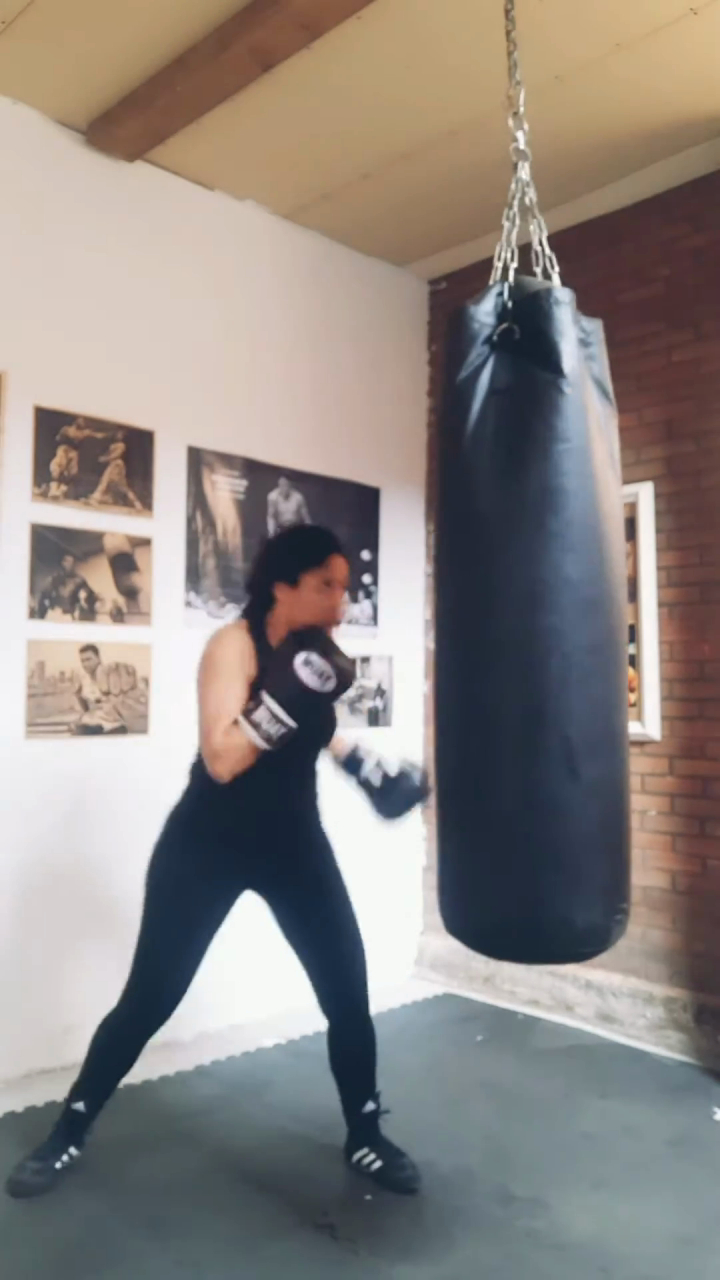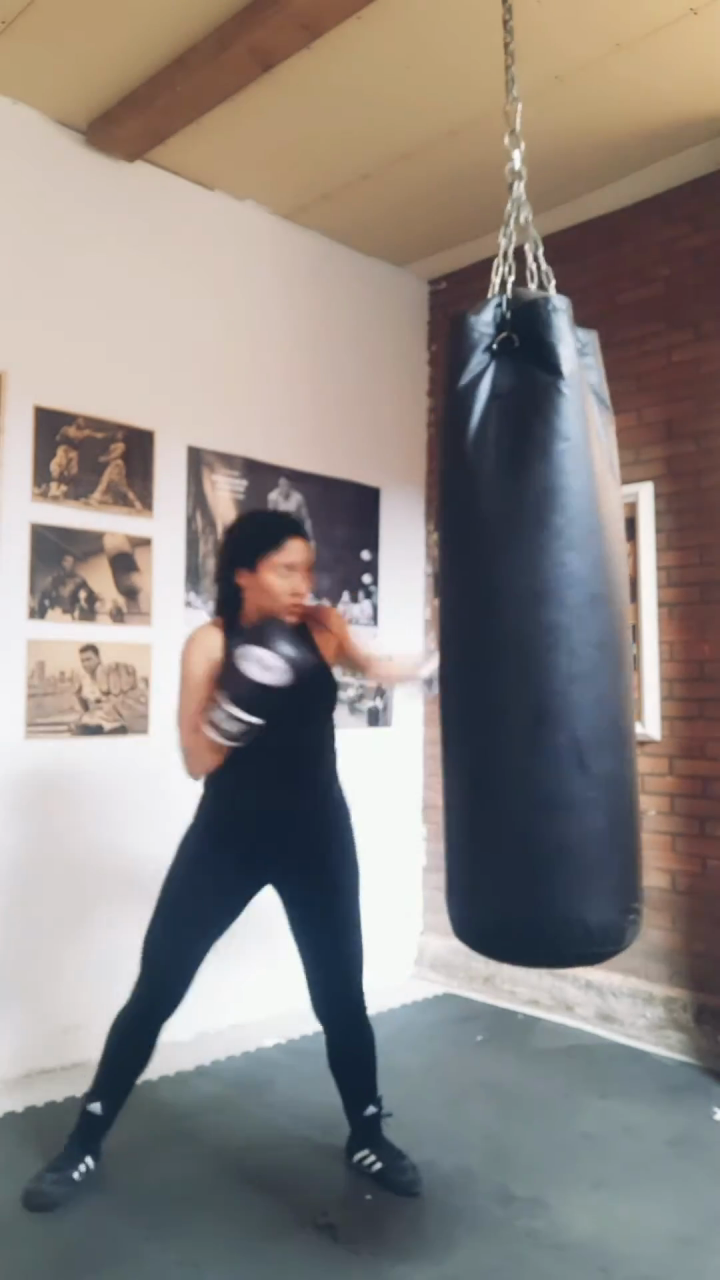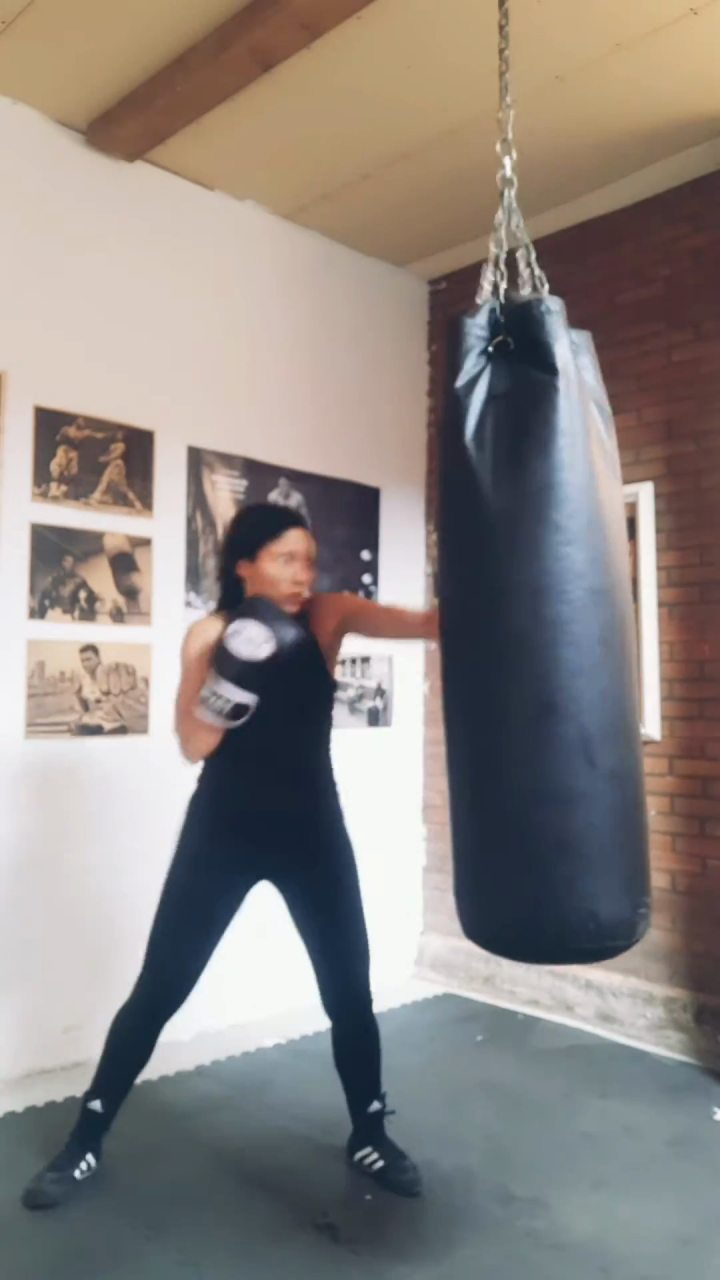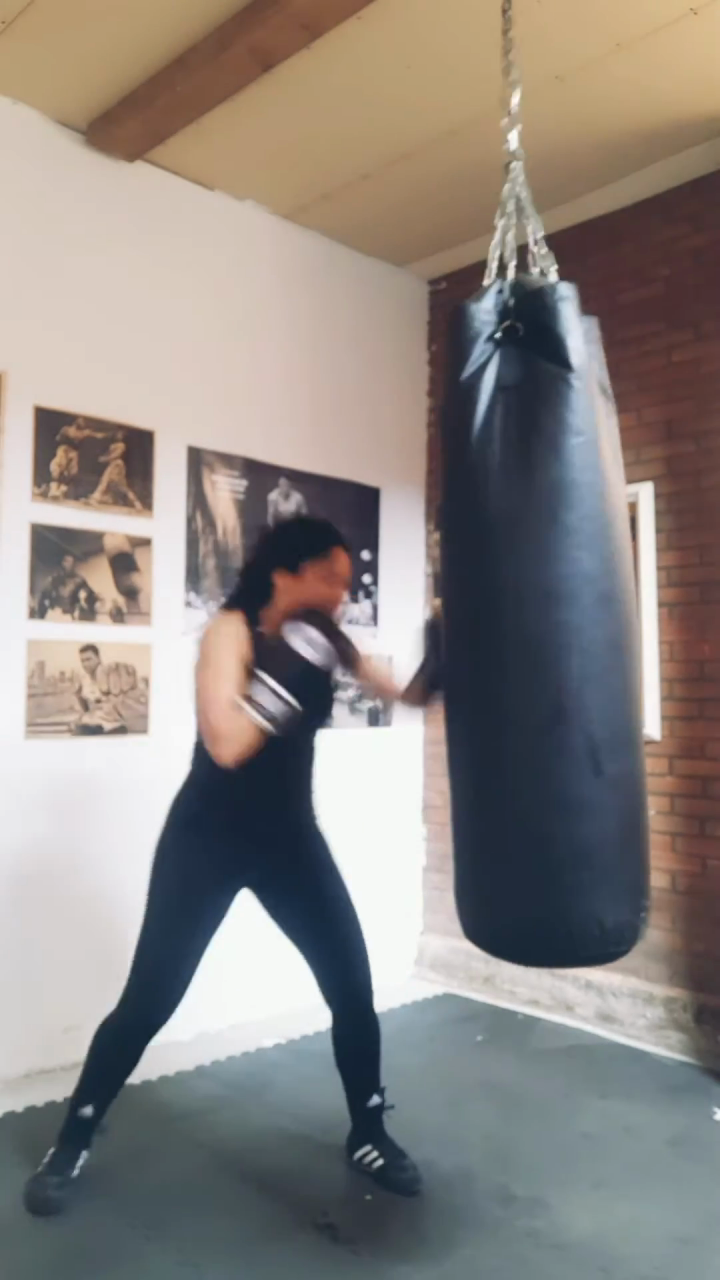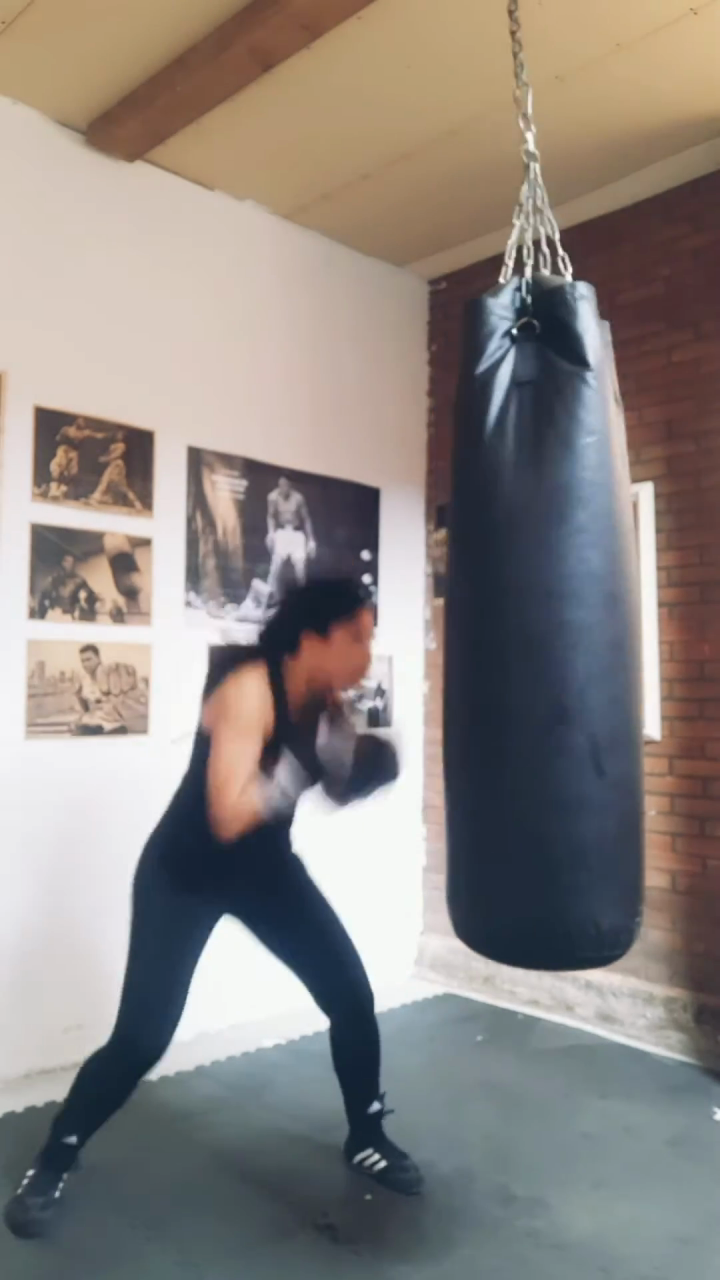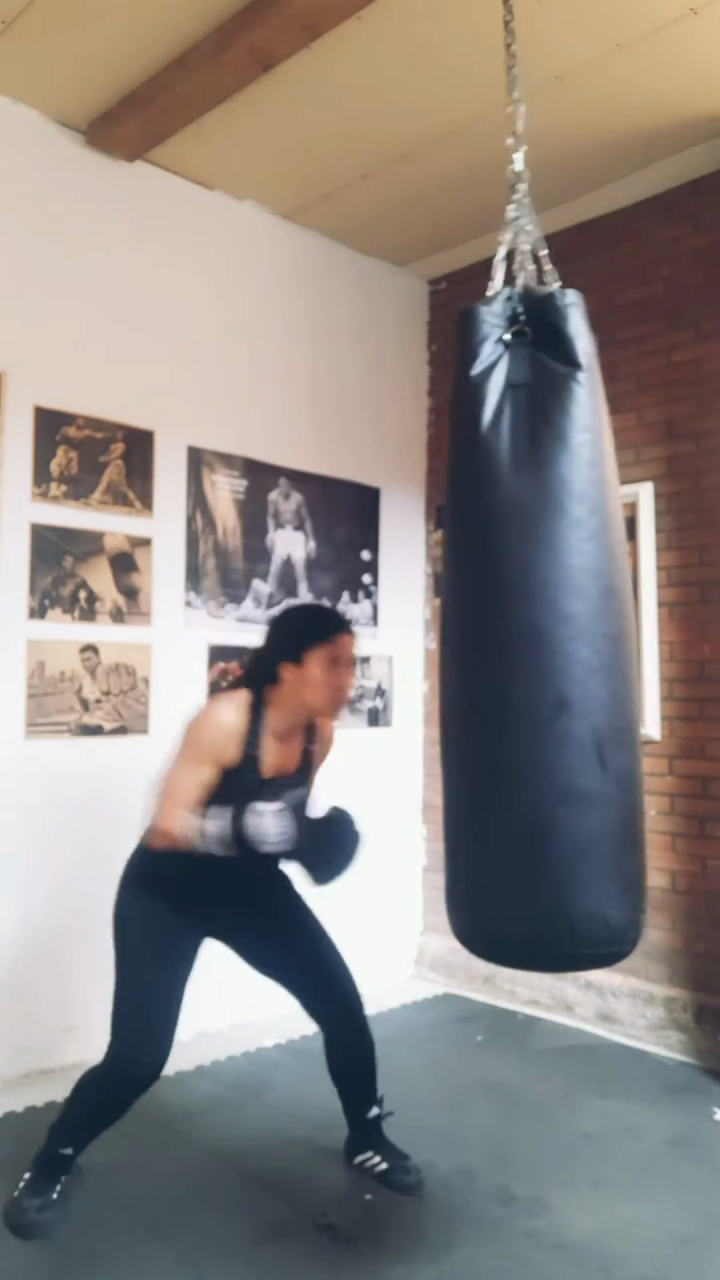
dt=0.1s
person 1, frame 1
left shoulder: (317, 645)
right shoulder: (231, 646)
right elbow: (222, 763)
left wrist: (366, 769)
right wrist: (290, 695)
left hip: (293, 839)
right hip: (204, 839)
left knee: (348, 996)
right knee: (149, 998)
left ankle: (366, 1133)
right ankle: (68, 1136)
person 1, frame 2
left shoulder: (321, 625)
right shoulder: (210, 644)
left elbow: (371, 667)
right elbow: (197, 762)
left wrist: (426, 667)
left hip: (318, 836)
right hip: (228, 838)
left knee: (341, 1002)
right knee: (154, 992)
left ankle: (367, 1136)
right ankle: (85, 1142)
person 1, frame 3
left shoulder: (323, 615)
right shoulder: (210, 635)
left elbow: (415, 624)
right elbow: (193, 744)
left hip: (312, 829)
right hip: (225, 832)
left knee: (350, 991)
right knee: (160, 990)
left ankle: (369, 1137)
right ankle: (85, 1141)
person 1, frame 4
left shoulder: (323, 632)
right shoulder: (228, 633)
left elbow: (393, 689)
right elbow: (226, 747)
left wrist: (434, 677)
right wrist: (291, 670)
left hip: (289, 834)
right hip: (207, 834)
left knee: (351, 984)
right knee: (150, 996)
left ankle: (368, 1133)
right ankle: (72, 1142)
person 1, frame 5
left shoulder: (324, 698)
right shoulder: (248, 689)
right elbow: (230, 817)
left wrist: (349, 769)
right wrist: (312, 764)
left hip: (267, 867)
right hip: (183, 874)
left knee: (352, 996)
right knee: (142, 1038)
left ankle: (367, 1138)
right ankle: (54, 1162)
person 1, frame 6
left shoulder: (315, 731)
right shoulder: (226, 718)
right elbow: (163, 826)
right wrist: (241, 825)
left hip: (251, 890)
right hip: (166, 897)
left knee: (343, 1008)
right knee: (137, 1060)
left ankle: (366, 1139)
